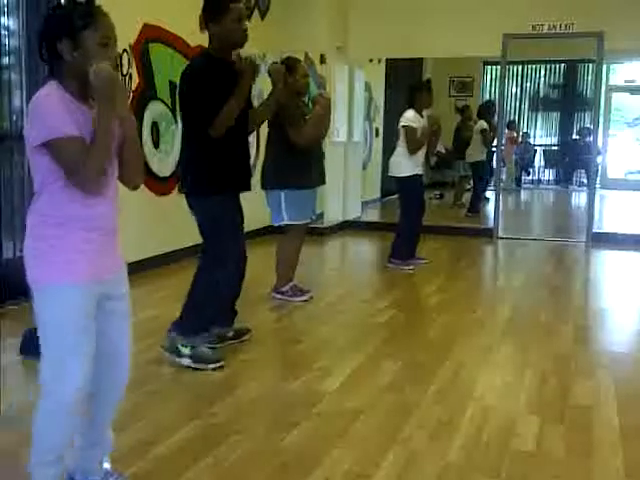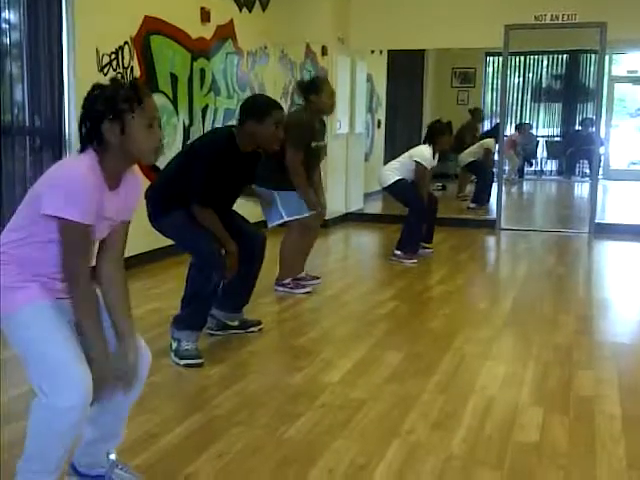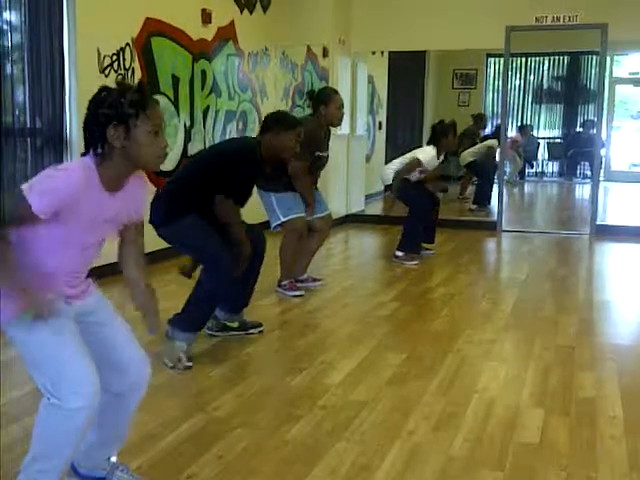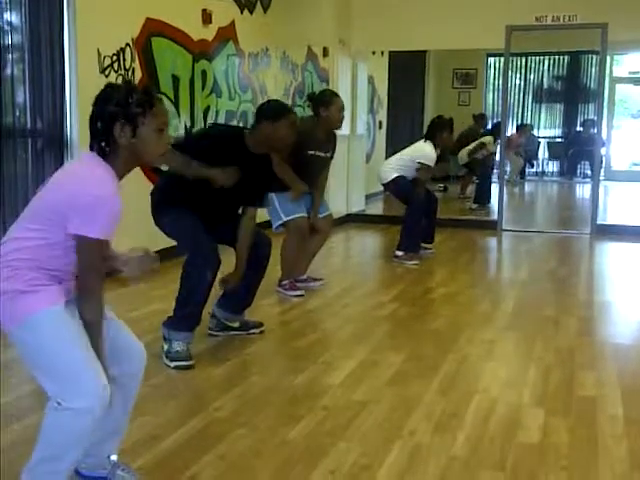
dt=1s
person 1, frame 1
left shoulder: (100, 104)
right shoulder: (49, 104)
left elbow: (133, 178)
right elbow: (88, 179)
left wrist: (121, 112)
right wrist: (104, 108)
left hip: (105, 263)
right hip: (61, 267)
left knee: (112, 372)
right knee: (69, 382)
person 1, frame 2
left shoulder: (130, 183)
right shoulder: (76, 180)
left elbow: (109, 264)
right elbow: (76, 275)
left wrist: (125, 340)
right wrist: (99, 354)
left hip: (69, 288)
left knee: (133, 363)
right knee: (71, 388)
person 1, frame 3
left shoulder: (136, 186)
right shoulder: (68, 181)
left elbow: (133, 261)
left wrist: (158, 333)
left hip: (76, 290)
left knee: (132, 372)
right knee: (78, 391)
person 1, frame 4
left shoulder: (97, 171)
right shoulder: (99, 191)
right elbow: (89, 285)
left wrist: (121, 260)
right wrist: (97, 356)
left hip: (56, 285)
left knee: (127, 357)
right knee: (87, 392)
person 2, frame 1
left shoulder: (233, 68)
right shoulder: (201, 72)
left elbow: (249, 122)
right elbow: (215, 127)
left wrist: (277, 92)
right wrist: (243, 92)
left hip: (226, 179)
right hip: (206, 181)
left knee: (234, 254)
right knee: (220, 256)
left ankle: (218, 325)
right ankle: (185, 337)
person 2, frame 2
left shoulder: (252, 151)
right shoulder: (214, 148)
left elbow: (237, 186)
right elbow: (200, 207)
left wrist: (256, 193)
right wrist: (229, 244)
left hip: (210, 204)
right hip: (169, 206)
left knee: (253, 241)
right knee: (210, 255)
left ankle: (224, 315)
right ankle: (184, 334)
person 2, frame 3
left shoulder: (254, 154)
right shoulder: (247, 154)
right elbow: (223, 204)
right wrist: (242, 245)
left hip: (199, 210)
right hip: (174, 211)
left knee: (255, 241)
right knee: (221, 263)
left ankle: (225, 317)
right ankle: (179, 335)
person 2, frame 4
left shoulder: (264, 164)
right shoulder: (221, 137)
left elbow: (249, 212)
left wrist: (241, 266)
left hip: (212, 207)
right hip: (174, 203)
left knee: (260, 244)
right knee: (205, 254)
left ankle: (227, 316)
right ankle: (176, 334)
person 3, frame 1
left shoulder: (300, 104)
right shoulder: (284, 105)
left elbow: (319, 137)
right elbow: (302, 139)
left wrist: (325, 110)
right wrist: (318, 111)
left hip: (304, 178)
right hip: (286, 180)
left knee: (300, 230)
right knee: (292, 230)
left ankle: (289, 282)
right ankle: (281, 287)
person 3, frame 2
left shoulder: (319, 123)
right shoulder: (300, 122)
left elbow: (313, 164)
right elbow: (293, 163)
left wrist: (319, 195)
right wrist: (307, 197)
left hip: (295, 180)
right hip: (275, 180)
left knee: (314, 220)
right knee: (298, 225)
left ankle: (297, 273)
right ankle: (283, 280)
person 3, frame 3
left shoulder: (324, 132)
right shoulder: (306, 131)
right elbow: (295, 170)
left wrist: (312, 195)
right wrist: (309, 202)
left hip: (302, 185)
right hip: (276, 183)
left knee: (322, 225)
right knee: (297, 227)
left ankle: (299, 275)
right ankle: (284, 281)
person 3, frame 4
left shoulder: (330, 137)
right shoulder: (302, 130)
left elbow: (322, 173)
left wrist: (316, 207)
right wrist: (295, 184)
left hip: (306, 187)
left knee: (323, 225)
right knee: (299, 227)
left ankle: (300, 275)
right ankle: (285, 281)
person 4, frame 1
left shoulder: (422, 117)
right shoulder: (410, 117)
left elbow: (427, 149)
right elbow: (412, 149)
left wrist: (433, 132)
right wrist: (428, 133)
left hip: (415, 170)
right hip: (405, 170)
left knee: (417, 211)
right knee: (409, 213)
left ankle: (408, 254)
right ankle: (396, 257)
person 4, frame 2
left shoulder: (434, 154)
right shoulder: (424, 154)
left elbow: (426, 185)
right elbow: (421, 186)
left wrist: (428, 203)
right wrist: (423, 214)
left hip: (403, 178)
right hip: (391, 177)
left knee: (431, 202)
right knee: (418, 205)
left ankle: (420, 242)
right ankle: (402, 251)
person 4, frame 3
left shoulder: (440, 154)
right shoulder: (430, 154)
left elbow: (426, 176)
right elbow: (400, 172)
right wrist: (394, 194)
left hip: (409, 177)
right hip: (393, 175)
left knee: (432, 202)
right knee: (420, 205)
left ankle: (423, 243)
right ankle: (403, 252)
person 4, frame 4
left shoulder: (428, 145)
right shoulder: (429, 152)
left elbow: (421, 180)
right elbow: (421, 182)
right wrist: (419, 204)
left hip: (404, 174)
right hip: (391, 174)
left knee: (431, 200)
right knee: (418, 204)
left ankle: (422, 242)
right ankle: (403, 252)
